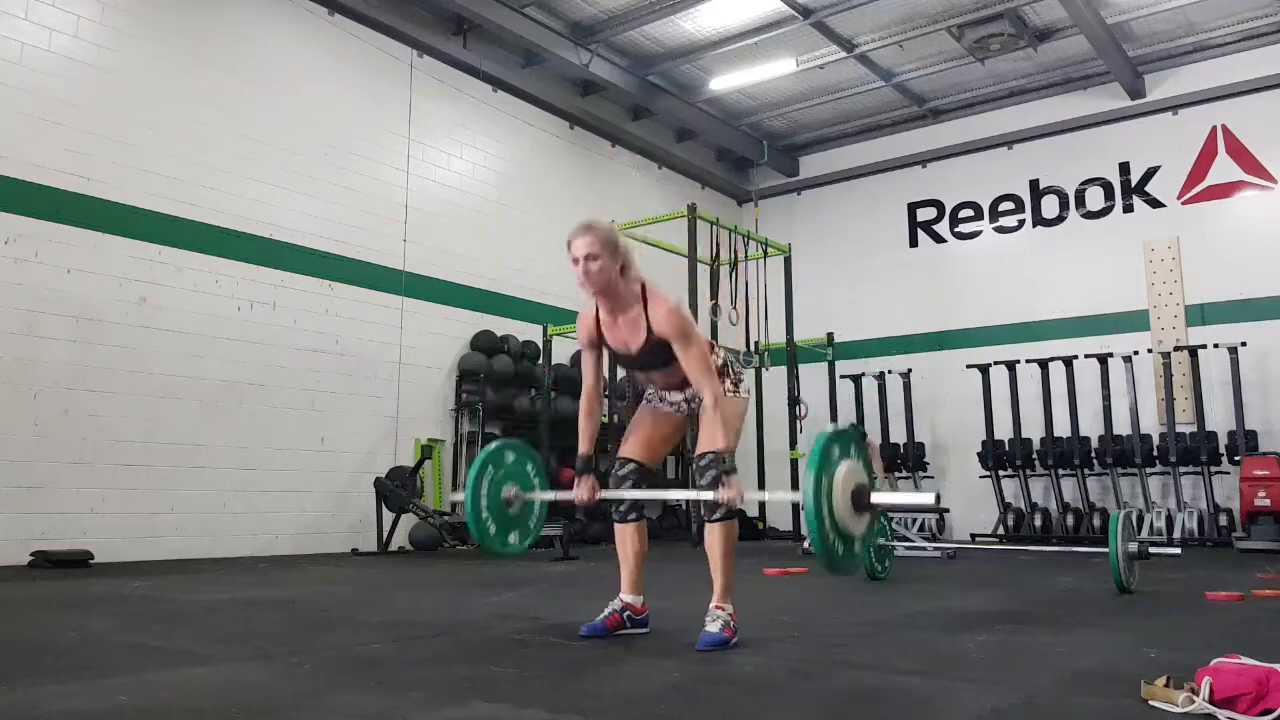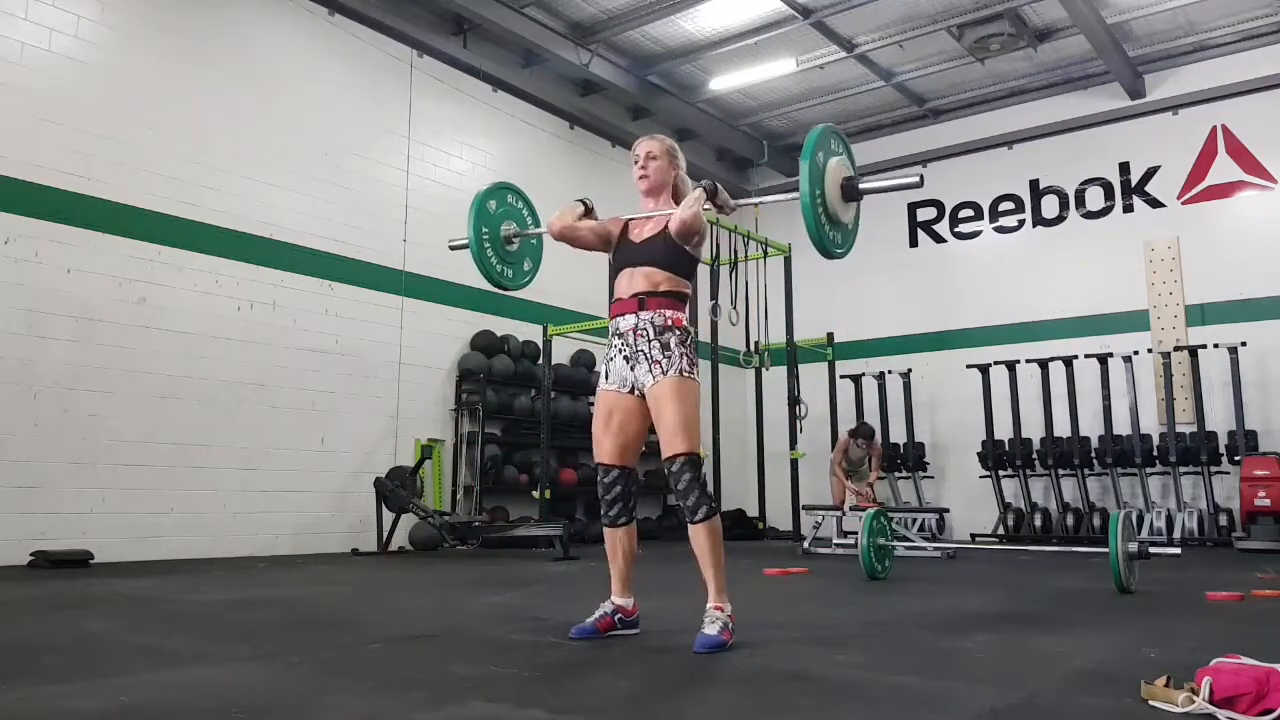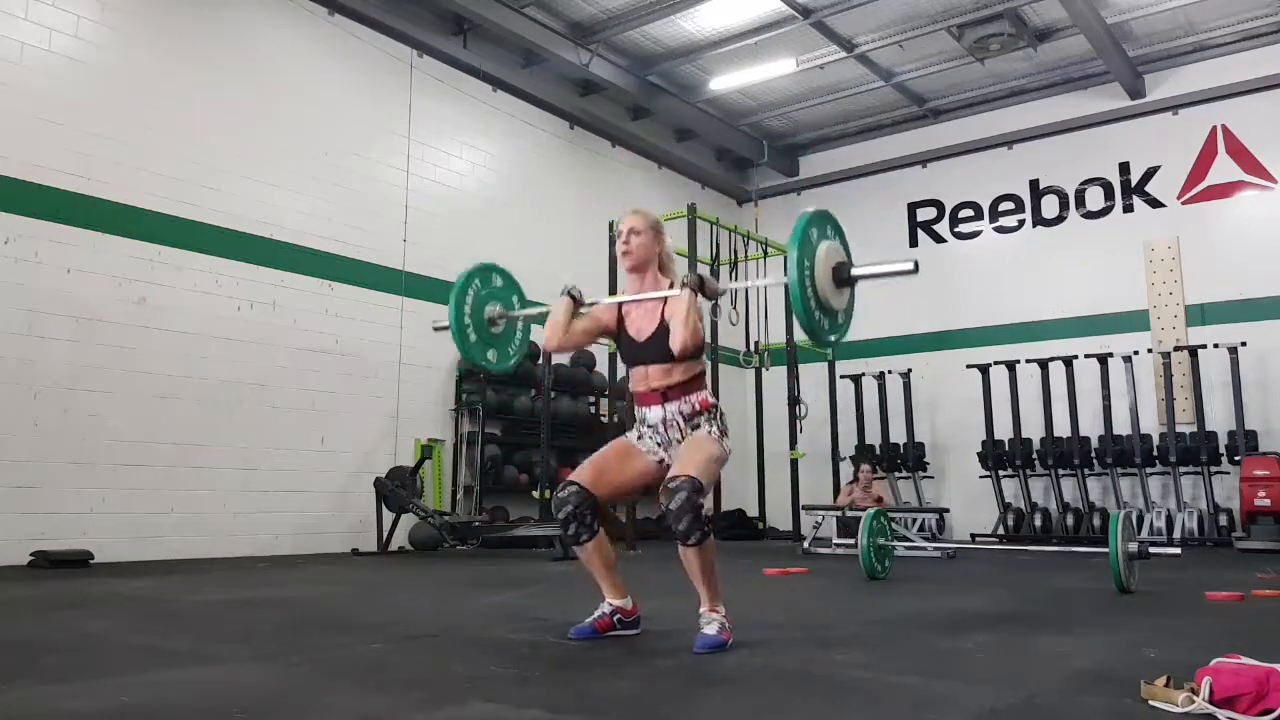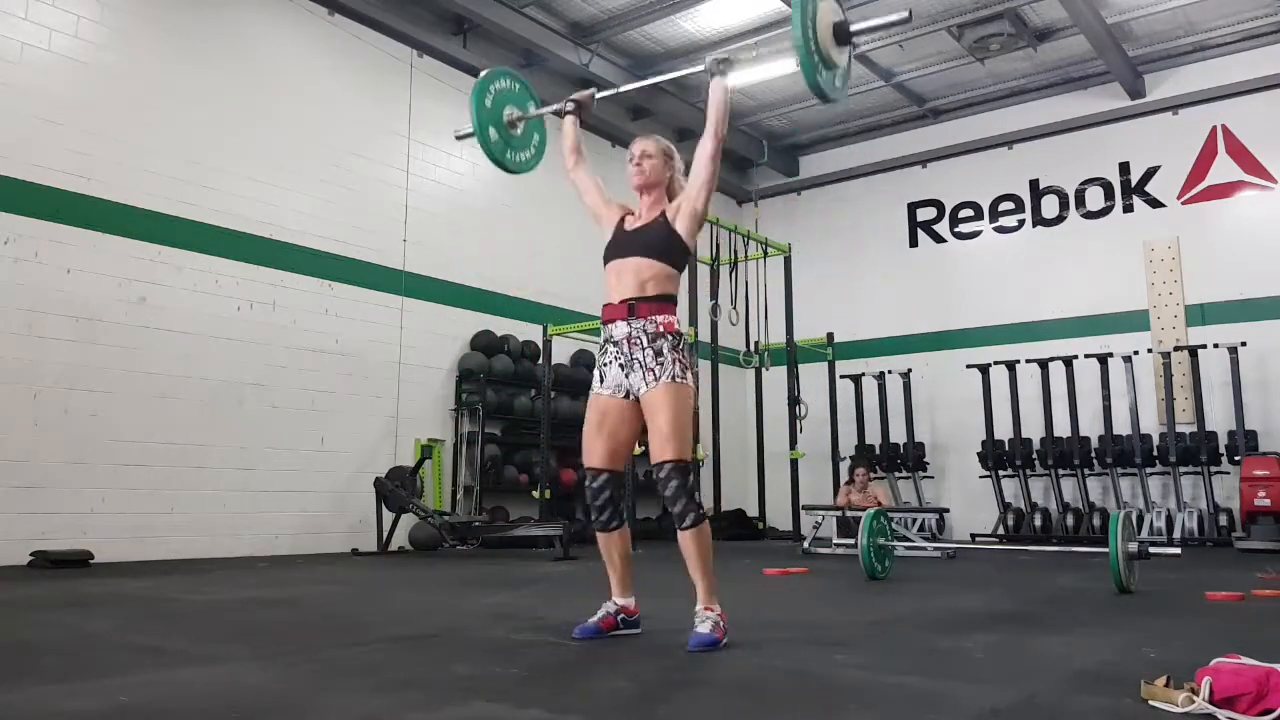
dt=1s
person 1, frame 1
left shoulder: (663, 310)
right shoulder: (590, 320)
left elbow: (709, 392)
right elbow: (591, 399)
left wrist: (727, 468)
right wrist: (583, 469)
left hip: (719, 386)
right hip: (663, 395)
left knee: (710, 472)
right knee: (625, 476)
left ankle: (721, 613)
right ankle: (631, 602)
person 1, frame 2
left shoulder: (688, 220)
right shoulder: (619, 228)
left elbow: (682, 223)
right elbow: (559, 229)
left wrist: (706, 195)
right wrist: (582, 207)
left hip: (665, 342)
right hip: (619, 348)
left knee: (684, 473)
right knee: (612, 482)
left ankle: (718, 609)
right ankle: (622, 605)
person 1, frame 3
left shoulder: (681, 292)
right shoulder: (613, 312)
left elbow: (682, 343)
right elbow: (552, 341)
left wrist: (690, 292)
right wrist: (567, 301)
left hip: (696, 425)
right hip: (647, 427)
left knee: (679, 496)
right knee: (571, 498)
left ankle: (713, 613)
right ankle: (618, 605)
person 1, frame 4
left shoulder: (681, 209)
right shoulder: (615, 213)
left elbow: (712, 139)
right elbow: (574, 163)
left wrist: (718, 80)
right wrist: (572, 114)
left hip: (658, 345)
right hip: (613, 348)
left knee: (673, 480)
right knee: (599, 487)
left ankle: (708, 611)
right ankle: (621, 604)
